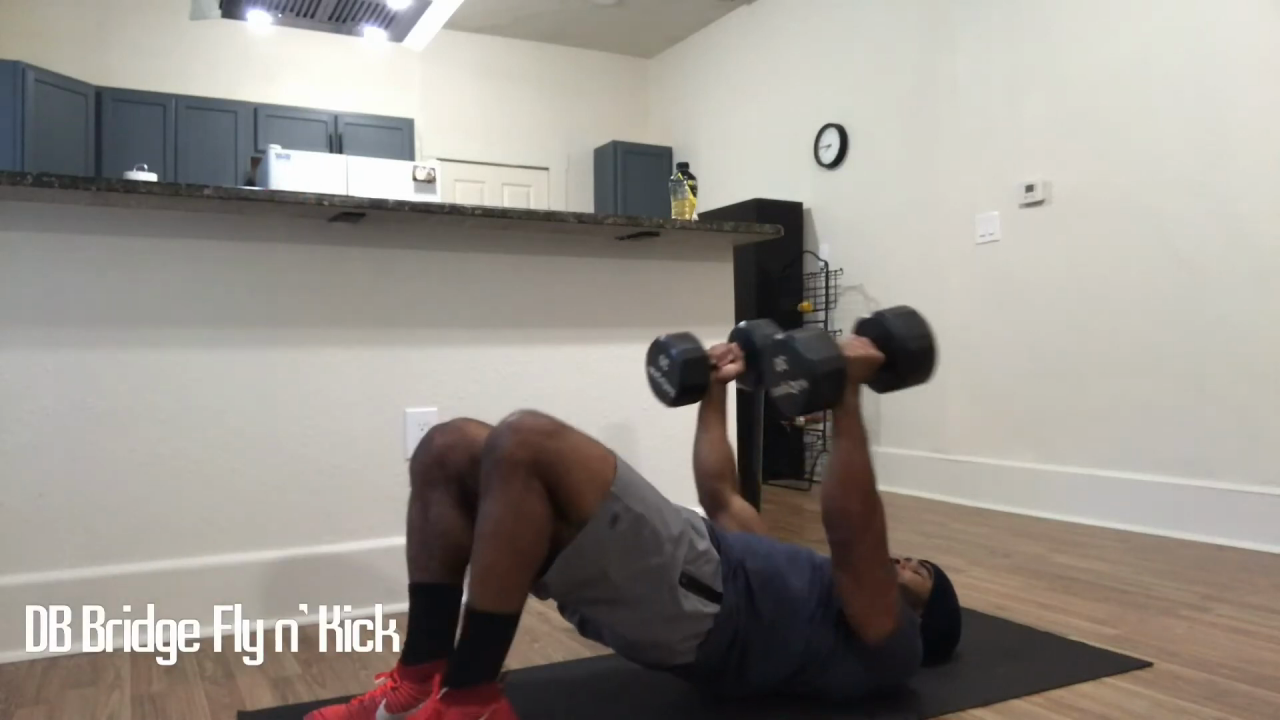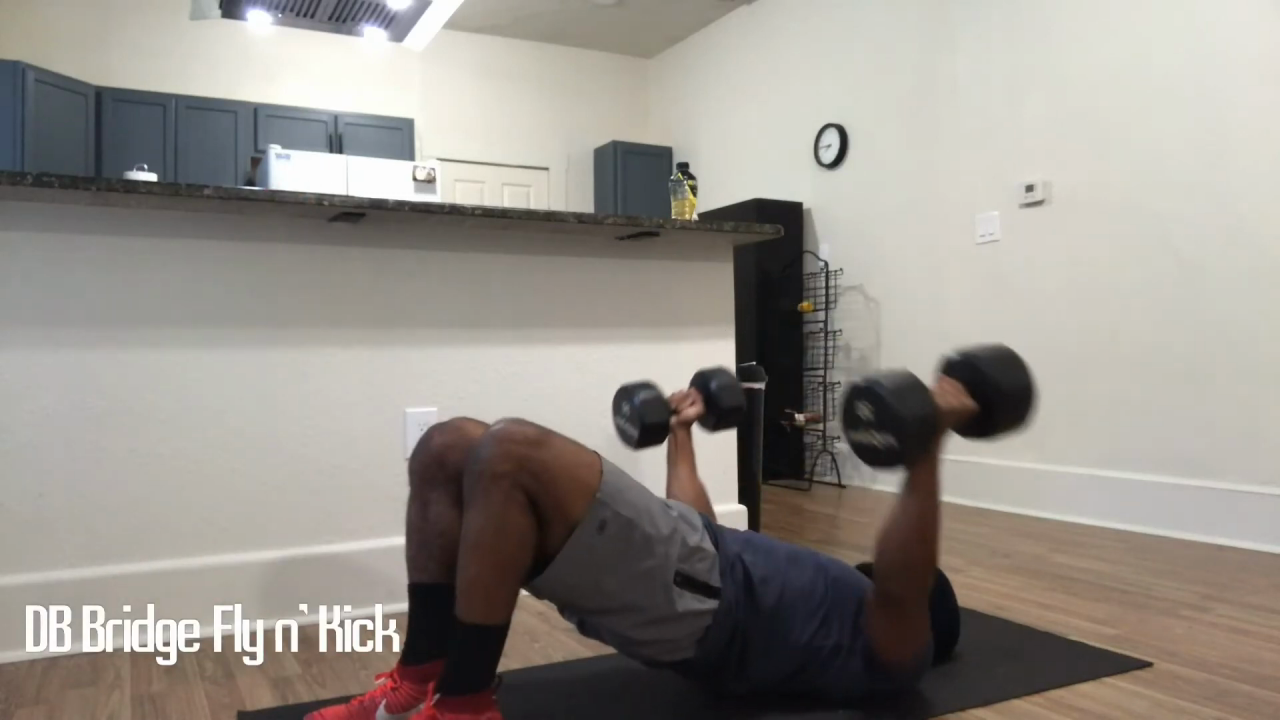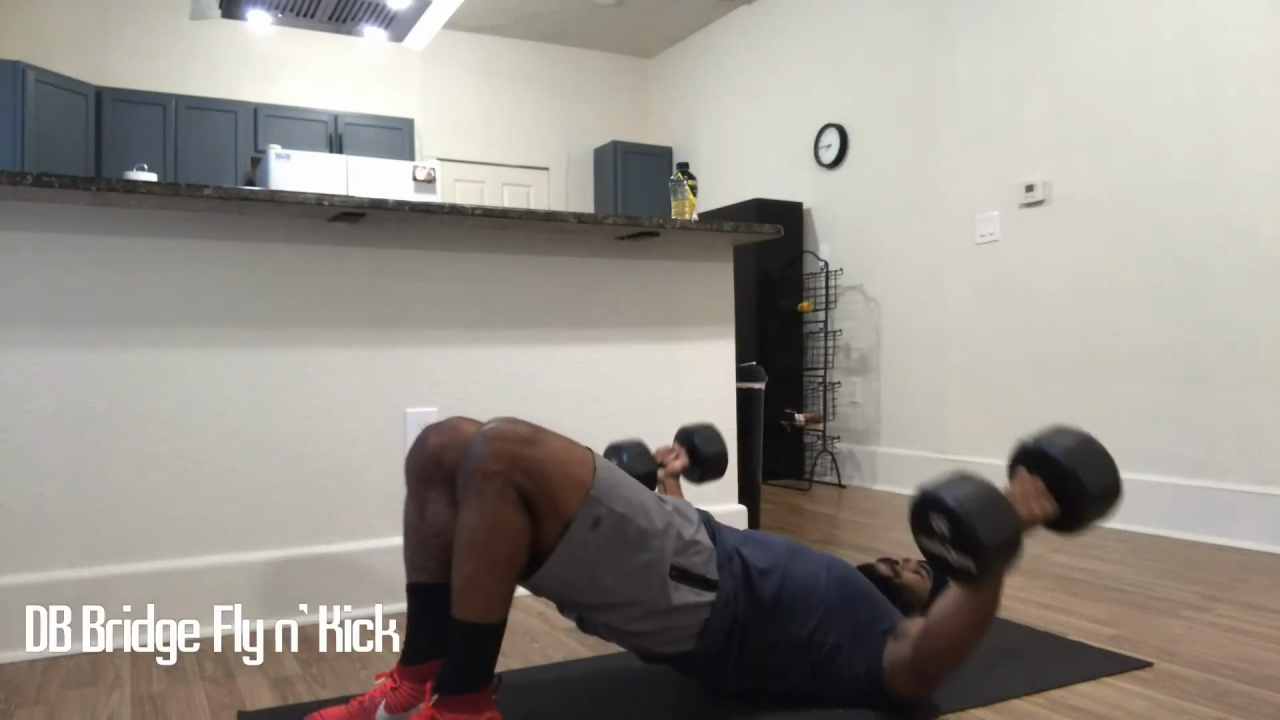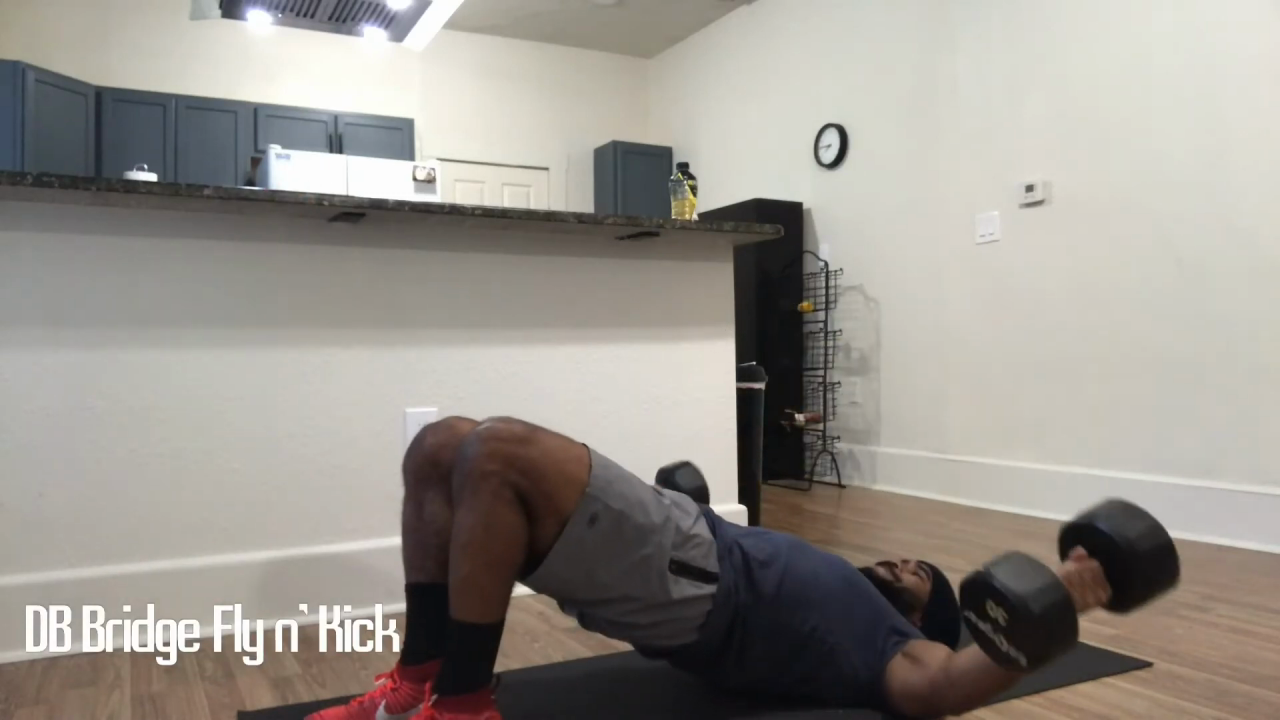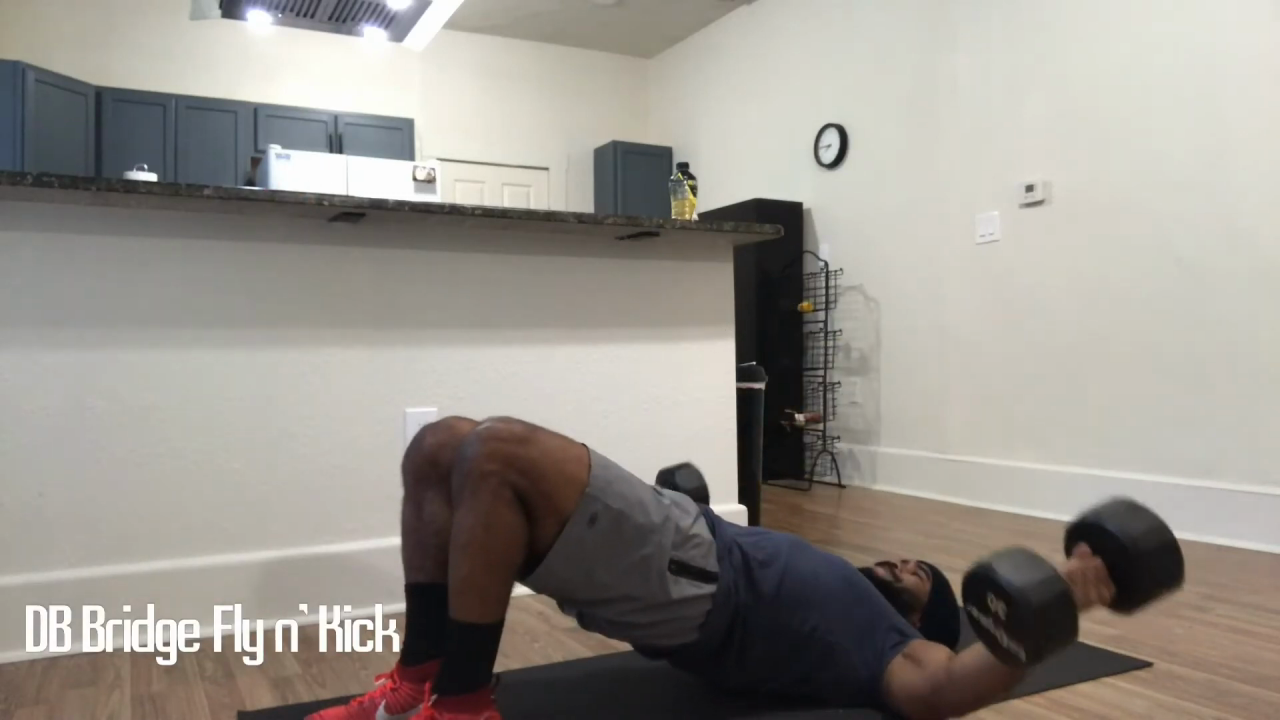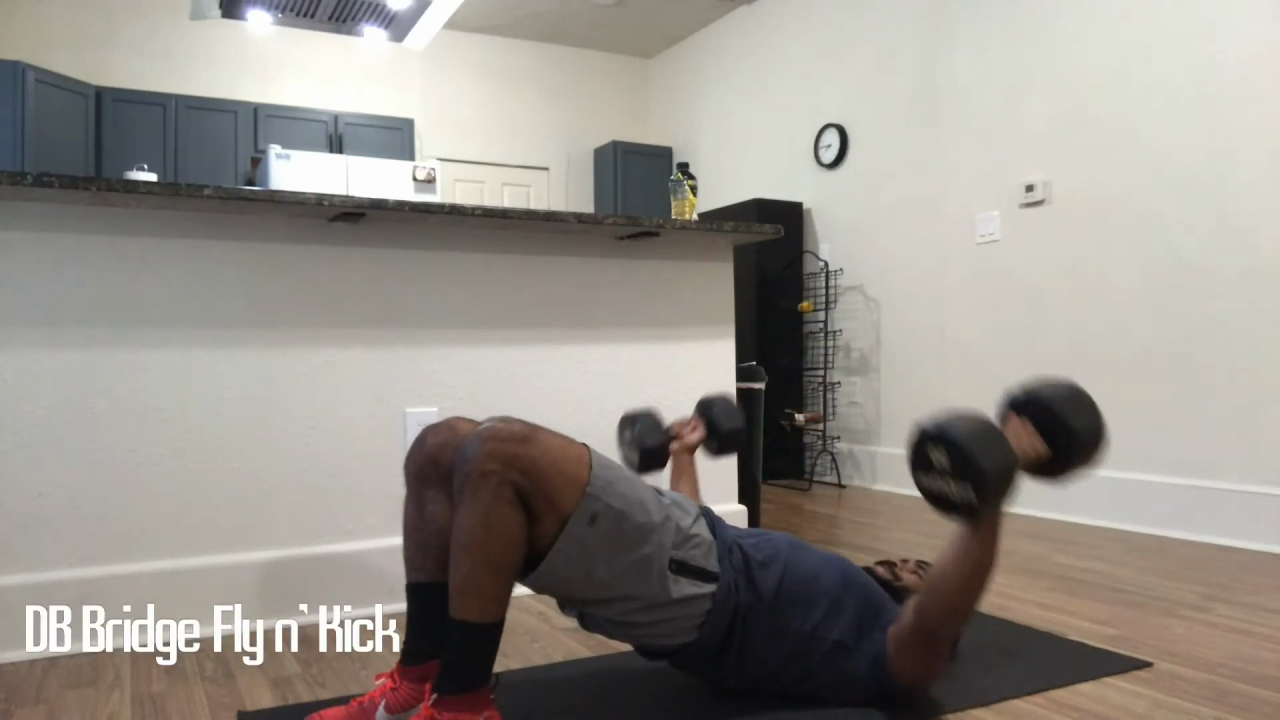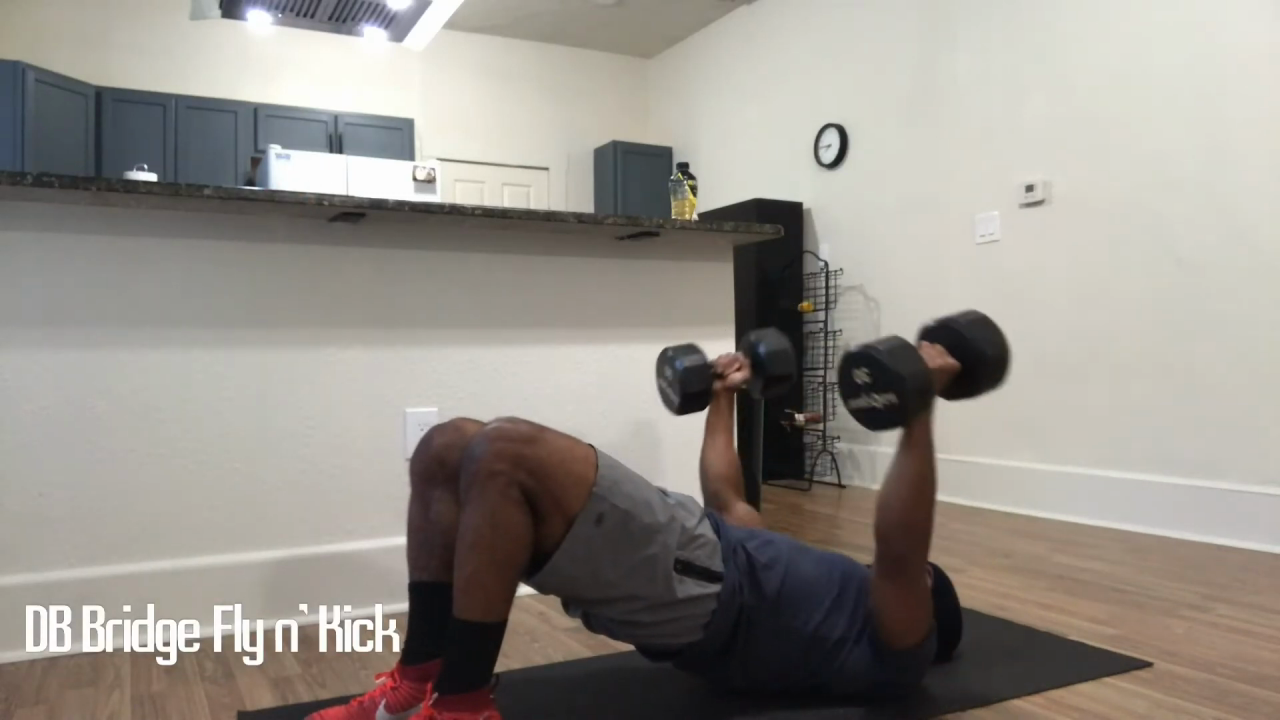
dt=0.3s
person 1, frame 1
left shoulder: (887, 643)
right shoulder: (814, 583)
left elbow: (857, 533)
right elbow: (721, 495)
left wrist: (847, 399)
right wrist: (715, 395)
left hip: (688, 593)
right hip: (661, 569)
left knee: (526, 441)
right knee: (450, 449)
person 1, frame 2
left shoulder: (891, 651)
right shoulder: (819, 591)
left elbow: (898, 586)
right elbow: (697, 521)
left wrist: (926, 450)
right wrist: (681, 434)
left hip: (687, 593)
left knee: (509, 453)
right knee: (447, 448)
person 1, frame 3
left shoulder: (889, 639)
right shoulder: (828, 588)
left elbow: (931, 658)
right wrist: (674, 485)
left hip: (689, 587)
left knee: (502, 454)
right knee: (444, 448)
person 1, frame 4
left shoulder: (893, 644)
right shoulder: (839, 596)
right wrist: (674, 499)
left hip: (691, 579)
left knee: (497, 454)
right knee: (441, 448)
person 1, frame 5
left shoulder: (892, 646)
right shoulder: (838, 593)
right wrist: (664, 496)
left hip: (691, 581)
right hip: (678, 551)
left knee: (497, 453)
right knee: (441, 449)
person 1, frame 6
left shoulder: (884, 641)
right shoulder: (827, 595)
left elbow: (939, 621)
left wrist: (990, 498)
right wrist: (684, 459)
left hip: (690, 583)
left knee: (497, 454)
right knee: (441, 448)
person 1, frame 7
left shoulder: (895, 646)
right shoulder: (826, 585)
left elbow: (900, 549)
right elbow: (726, 499)
left wrist: (920, 412)
right wrist: (723, 400)
left hip: (695, 586)
left knee: (506, 452)
right knee: (447, 449)
